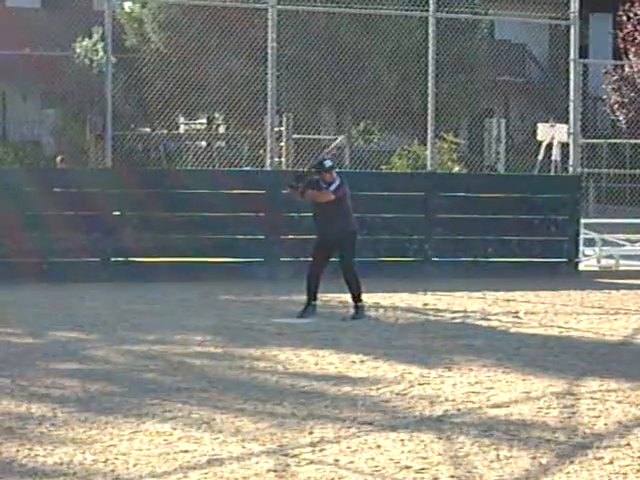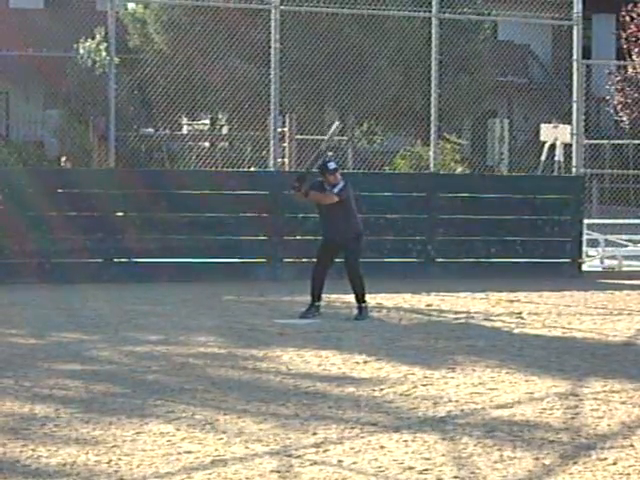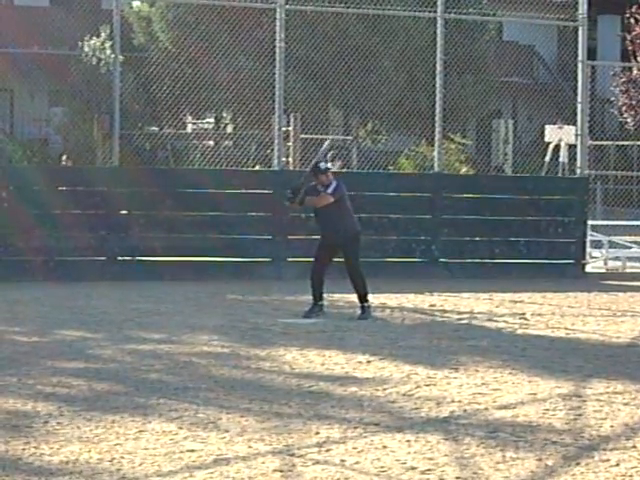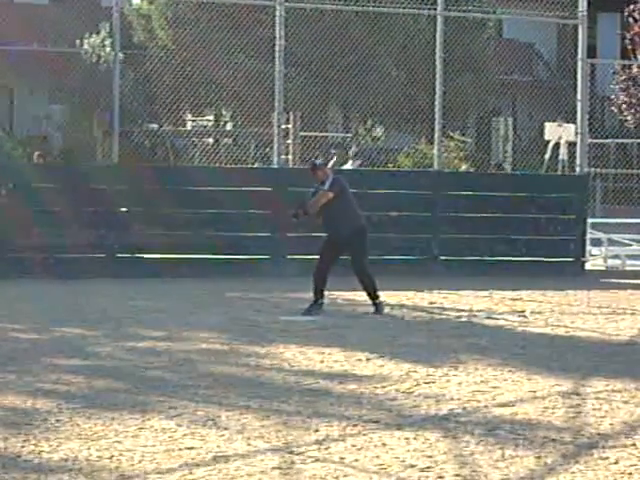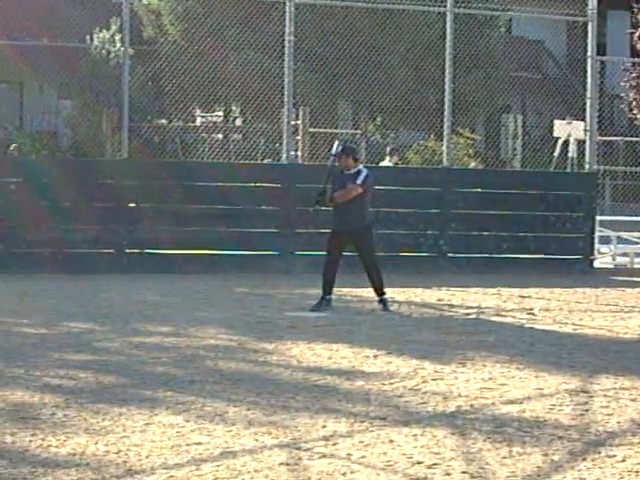
dt=1s
person 1, frame 1
left shoulder: (339, 184)
right shoulder: (314, 183)
left elbow: (321, 197)
right elbow: (297, 192)
left wrist: (303, 191)
right wrist: (297, 187)
left hip: (346, 233)
right hip: (325, 234)
left knee: (348, 268)
right knee: (314, 268)
left ankle: (359, 305)
right ankle: (311, 304)
person 1, frame 2
left shoulder: (343, 186)
right shoulder: (318, 184)
left elbow: (324, 199)
right elbow: (302, 193)
left wrist: (305, 191)
right wrist: (300, 187)
left hip: (351, 235)
right hip: (330, 236)
left knee: (352, 269)
right knee: (319, 268)
left ankle: (362, 306)
right ankle: (315, 304)
person 1, frame 3
left shoulder: (337, 186)
right shoulder: (311, 188)
left elbow: (319, 202)
right elbow: (298, 204)
left wrist: (301, 199)
right wrist: (294, 197)
left hip: (349, 235)
right hip: (328, 237)
left knee: (353, 269)
right knee: (317, 269)
left ankle: (365, 306)
right ankle: (317, 305)
person 1, frame 4
left shoulder: (336, 181)
right shoulder: (317, 191)
left elbow: (322, 199)
right elbow: (315, 211)
left wrist: (303, 211)
right wrist: (304, 211)
left hip: (355, 232)
right hip: (335, 235)
left knee: (360, 268)
right knee: (321, 267)
left ankle: (376, 301)
right ankle: (318, 302)
person 1, frame 5
left shoulder: (364, 175)
right shoulder: (337, 176)
left elbow: (349, 193)
right elbow: (331, 197)
left wrist: (331, 197)
right wrist: (328, 197)
left hip: (361, 227)
right hip: (339, 227)
left knee: (370, 262)
right knee: (330, 261)
left ankle: (382, 297)
right ankle: (326, 298)
